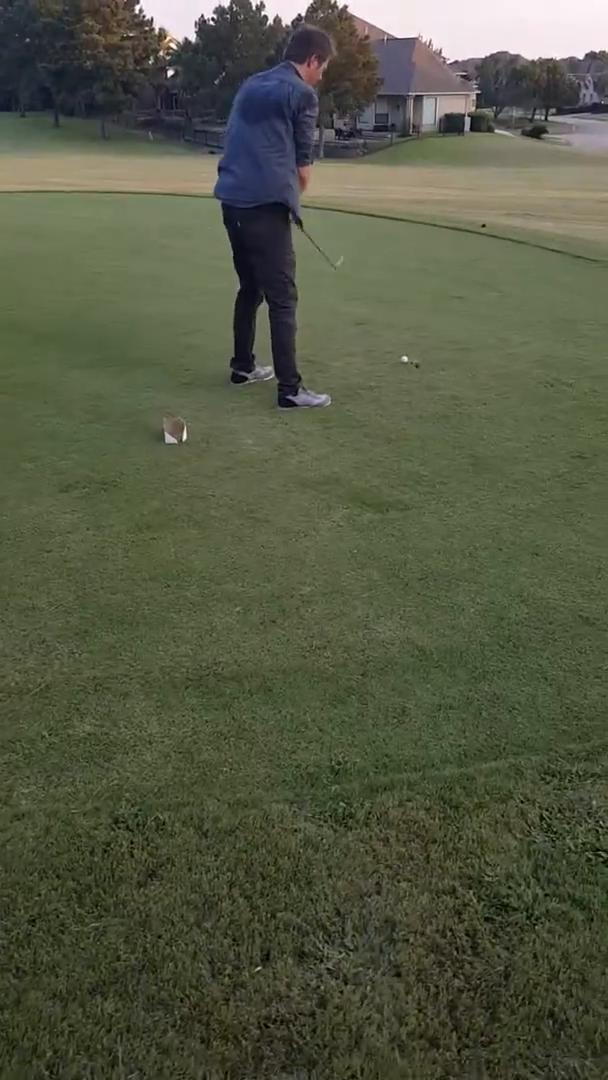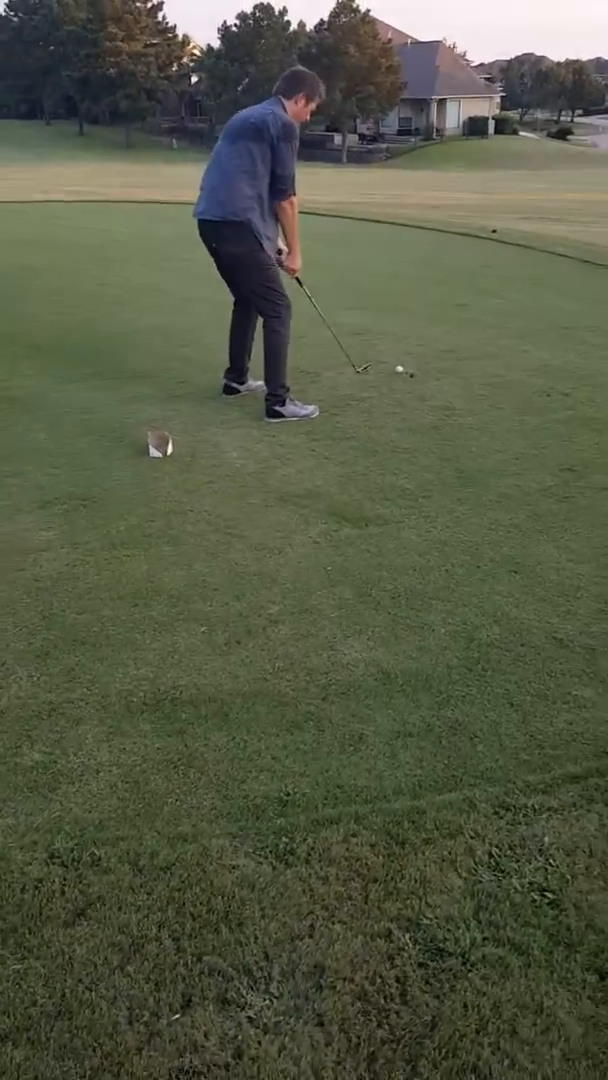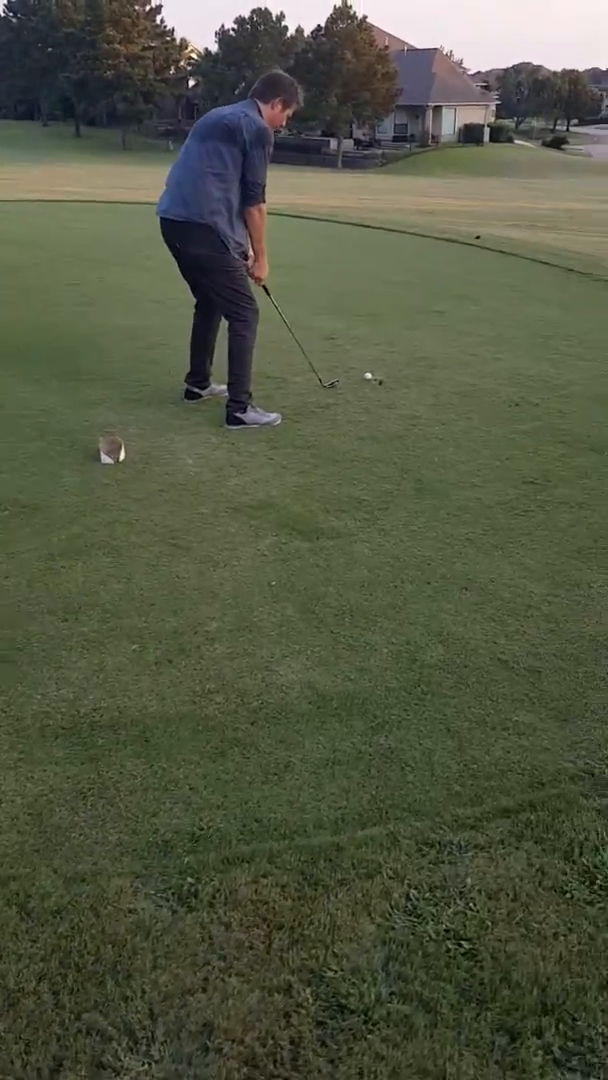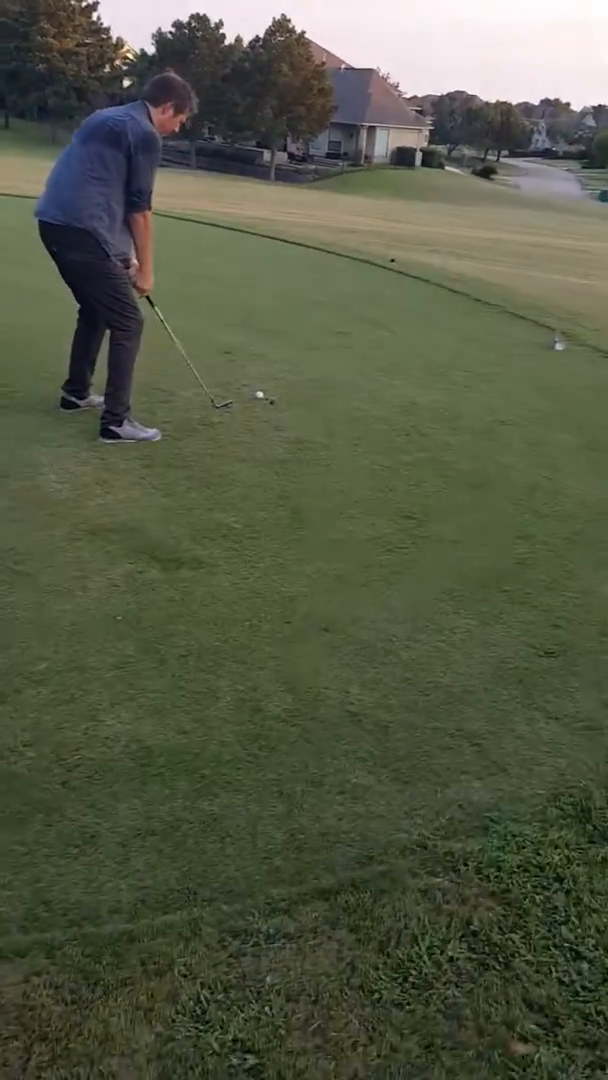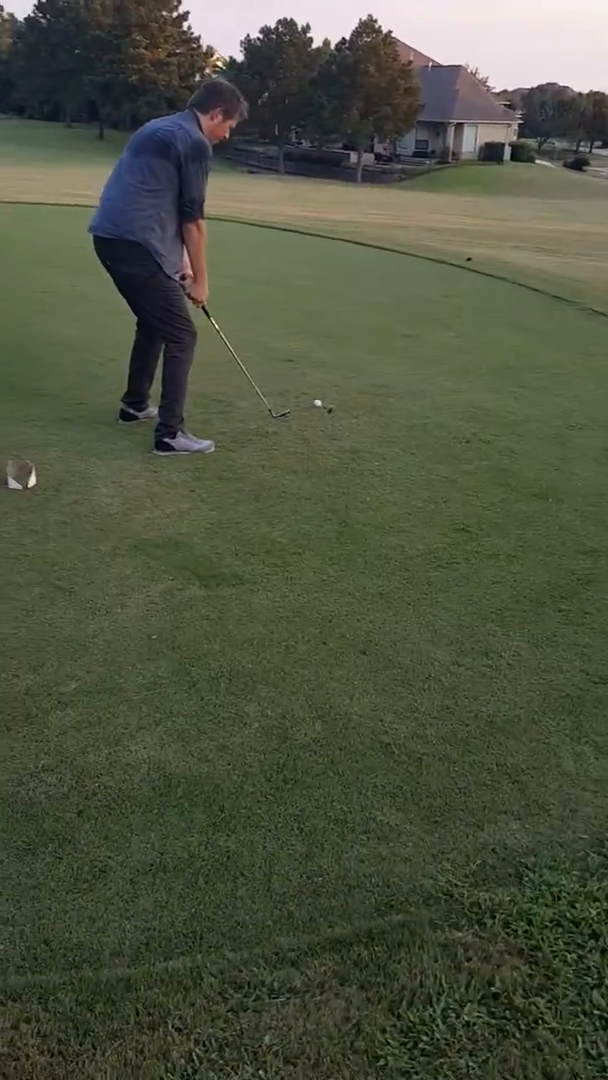
dt=0.4s
person 1, frame 1
left shoulder: (251, 85)
right shoulder: (302, 94)
right elbow: (301, 163)
right wrist: (294, 201)
left hip: (233, 199)
right hip: (265, 204)
left knee: (251, 287)
right knee: (283, 297)
left ankle: (243, 366)
right ankle: (290, 388)
person 1, frame 2
left shoulder: (247, 116)
right shoulder: (284, 125)
right elbow: (284, 195)
left wrist: (272, 240)
right wrist: (294, 250)
left hip: (211, 220)
right hip: (236, 224)
left knee: (247, 299)
right knee: (277, 309)
left ankle: (236, 379)
right ankle: (278, 401)
person 1, frame 3
left shoulder: (219, 116)
right shoulder: (257, 129)
right elbow: (253, 201)
left wrist: (240, 247)
right wrist: (261, 257)
left hip: (174, 220)
right hip: (202, 226)
left knee: (209, 303)
right knee: (244, 314)
left ankle: (197, 383)
right ankle: (239, 408)
person 1, frame 4
left shoulder: (109, 117)
right shoulder: (145, 134)
right elbow: (139, 208)
left wrist: (125, 254)
right wrist: (145, 268)
left hip: (54, 222)
right hip: (81, 230)
left knee: (95, 309)
right knee: (127, 323)
left ankle: (76, 391)
right ankle: (116, 421)
person 1, frame 5
left shoulder: (160, 128)
right shoulder: (195, 143)
right elbow: (192, 218)
left wrist: (180, 263)
right wrist: (200, 279)
left hip: (110, 236)
right hip: (135, 244)
left knee: (153, 323)
right knee: (181, 335)
left ankle: (135, 404)
right ankle: (170, 433)
